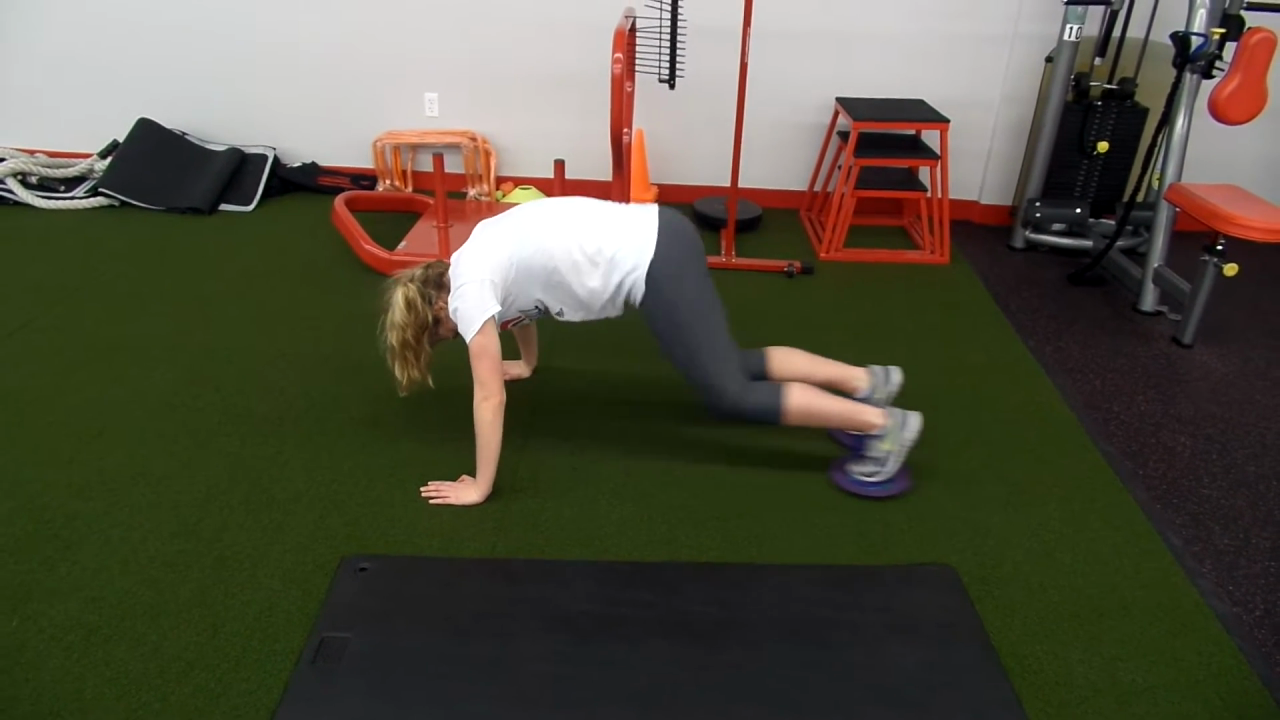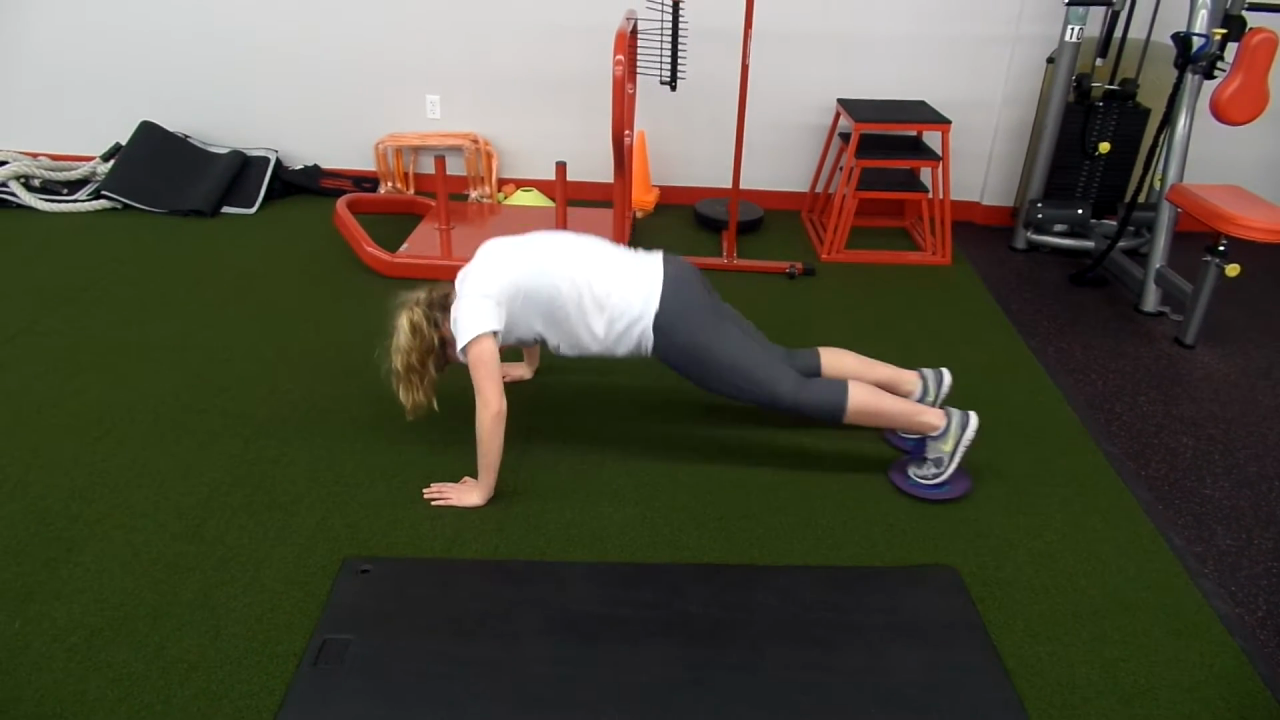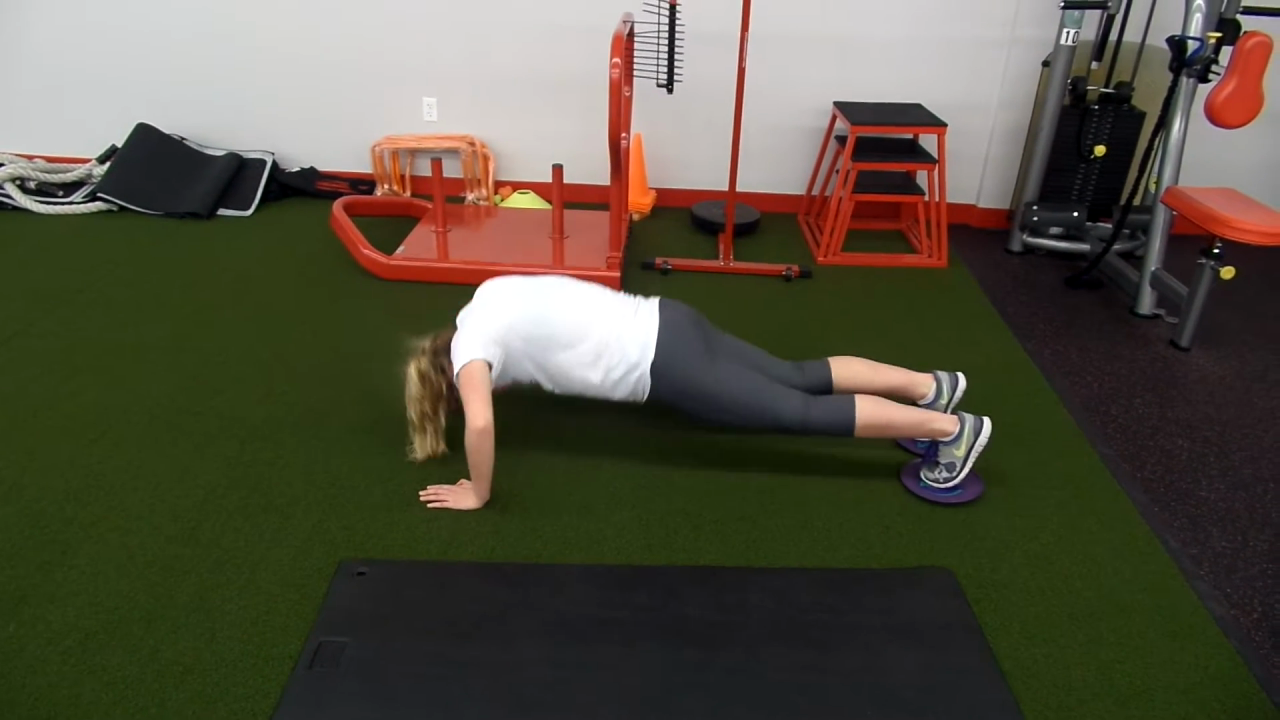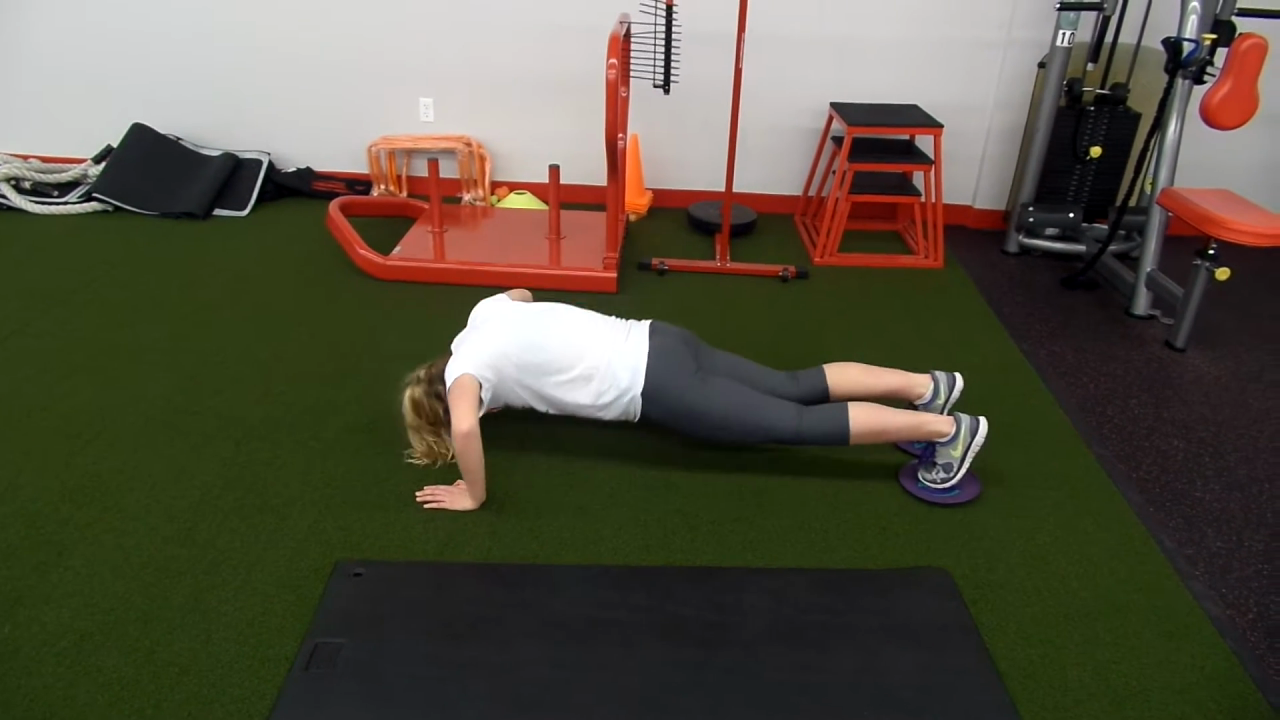
dt=0.2s
person 1, frame 1
left shoulder: (466, 291)
right shoulder: (479, 257)
left elbow: (489, 397)
left wrist: (479, 487)
right wrist: (527, 362)
left hip: (654, 263)
right hip: (657, 231)
left knee: (726, 394)
right knee: (734, 367)
left ankle: (880, 423)
right ankle: (865, 381)
person 1, frame 2
left shoulder: (470, 309)
right shoulder: (484, 267)
left elbow: (492, 408)
left wrist: (481, 490)
right wrist: (529, 362)
left hip: (660, 313)
right hip: (665, 279)
left knee: (781, 389)
right knee: (781, 362)
left ankle: (938, 424)
right ankle: (916, 383)
person 1, frame 3
left shoulder: (468, 346)
right shoulder: (487, 297)
left elbow: (481, 425)
left wrist: (477, 494)
left hip: (661, 363)
right hip: (664, 322)
left knee: (795, 410)
right knee: (797, 376)
left ankle: (949, 429)
right ankle: (930, 387)
person 1, frame 4
left shoulder: (463, 370)
right shoulder: (483, 316)
left elbow: (466, 429)
right elbow: (524, 294)
left wrist: (473, 496)
left hip: (654, 386)
right hip: (657, 343)
left knee: (790, 423)
right knee: (794, 387)
left ankle: (947, 430)
right ankle: (928, 387)
